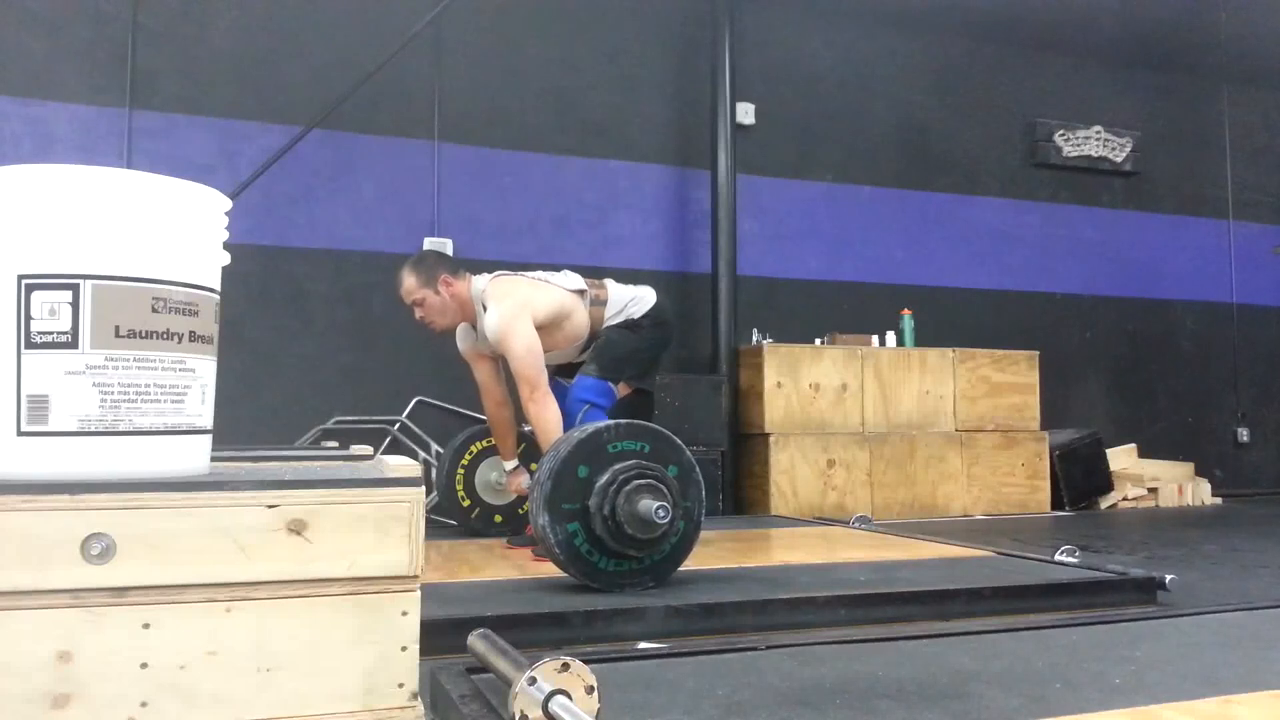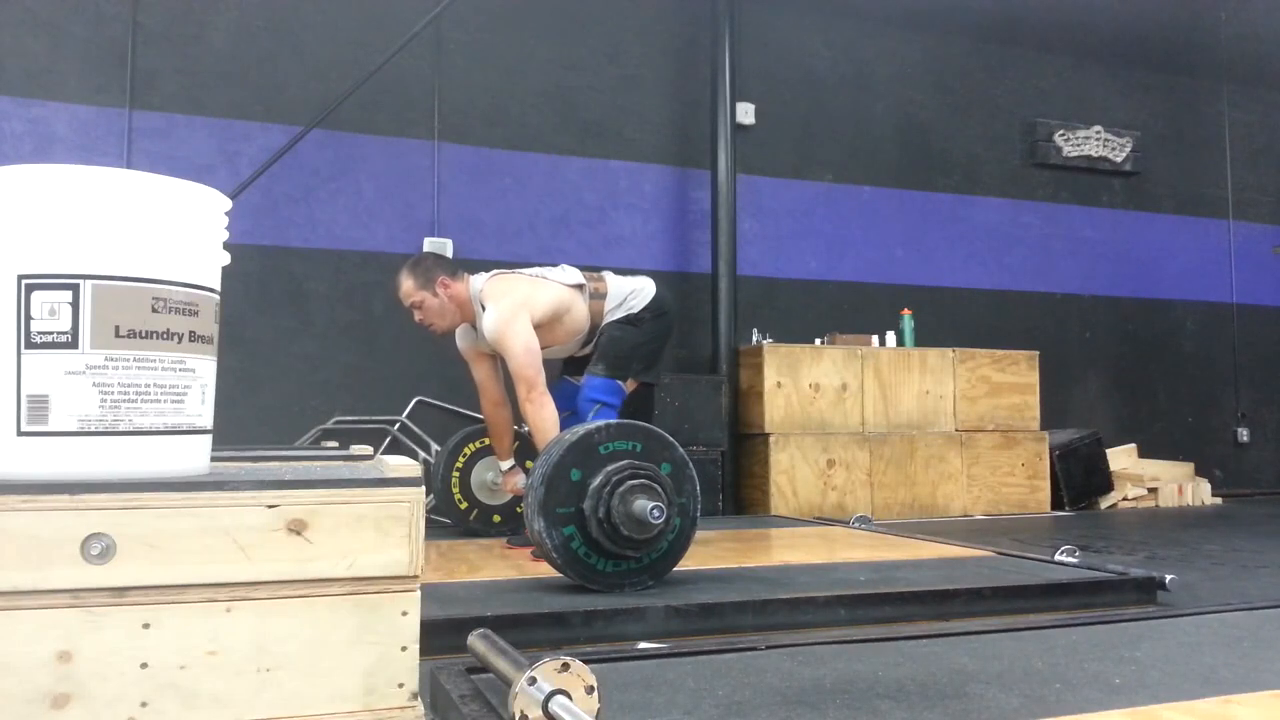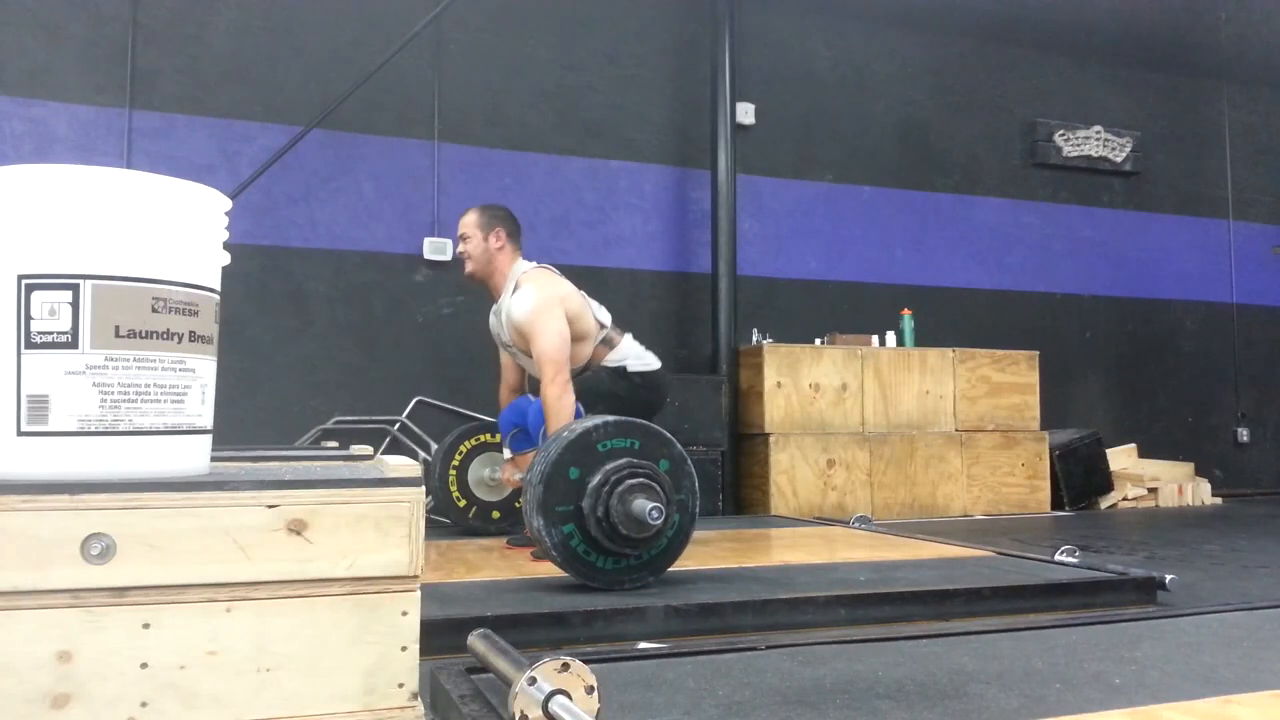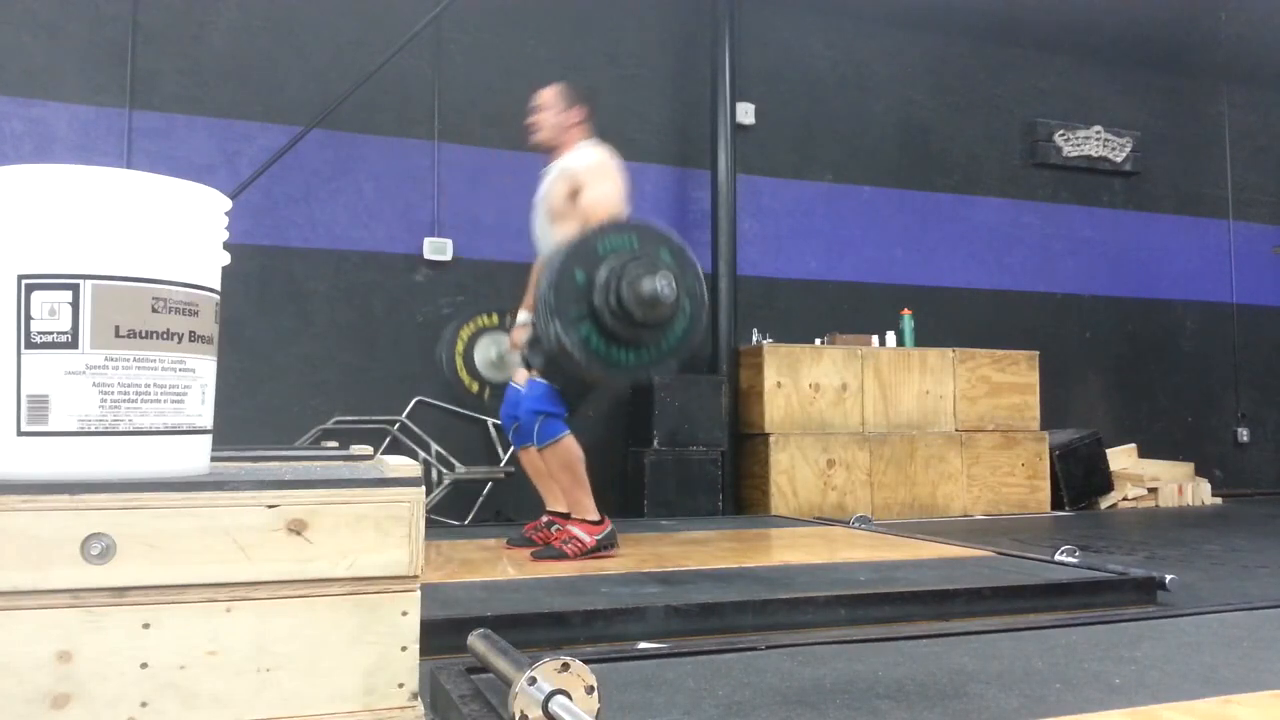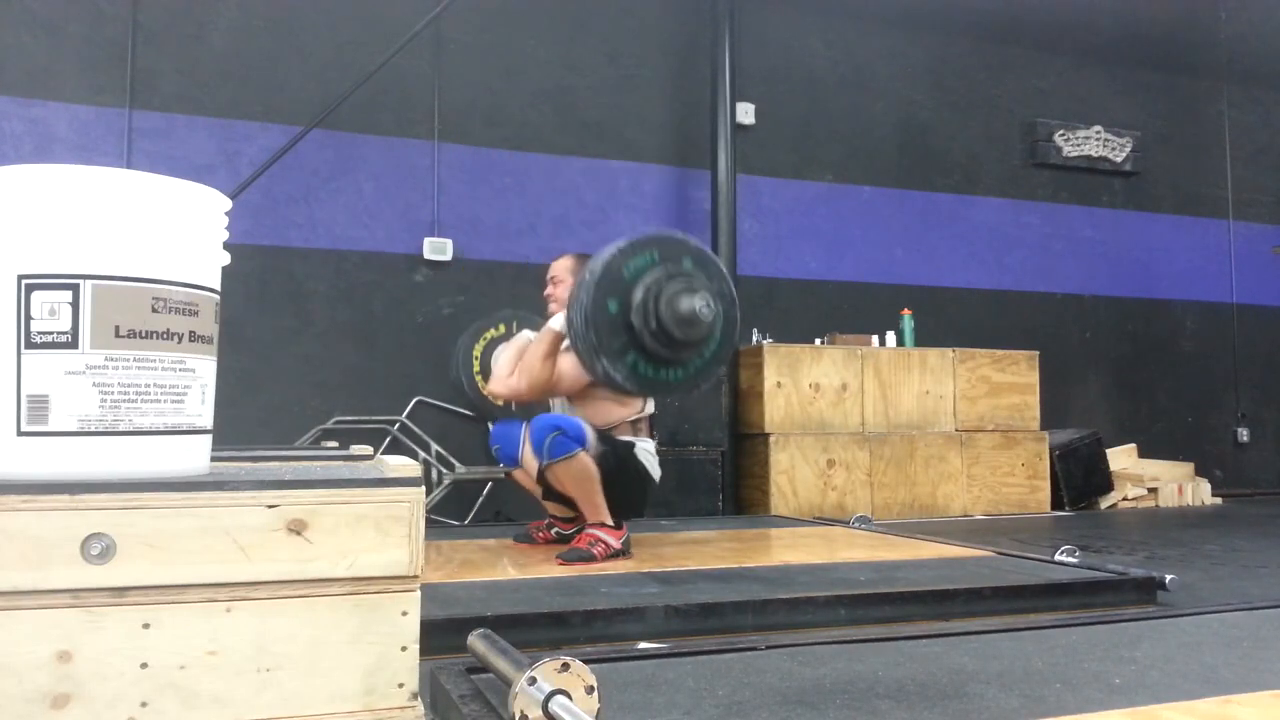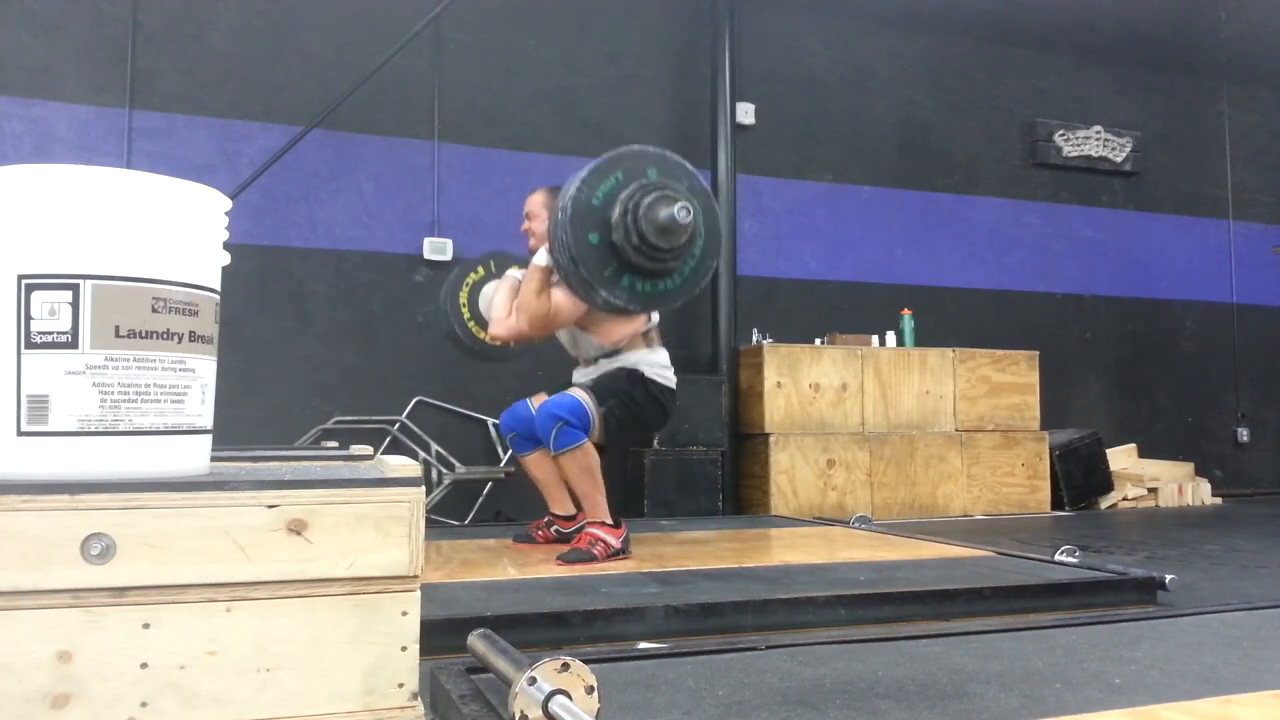
dt=0.7s
person 1, frame 1
left shoulder: (503, 314)
right shoulder: (469, 334)
left elbow: (536, 397)
right elbow: (495, 402)
right wrist: (512, 467)
left hip: (640, 319)
right hip: (603, 330)
left knee: (585, 402)
right knee: (558, 407)
person 1, frame 2
left shoulder: (501, 313)
right shoulder: (469, 332)
left elbow: (534, 397)
right elbow: (493, 401)
right wrist: (508, 466)
left hip: (641, 312)
right hip: (602, 323)
left knee: (595, 401)
right knee: (563, 408)
person 1, frame 3
left shoulder: (533, 296)
right shoulder: (501, 311)
left elbow: (556, 383)
right elbow: (511, 387)
right wrist: (511, 457)
left hip: (635, 377)
right hip: (601, 375)
left knee: (549, 417)
right knee: (514, 419)
person 1, frame 4
left shoulder: (590, 161)
right shoulder: (557, 173)
left elbow: (604, 231)
right wrist: (525, 318)
left knee: (538, 411)
right knee: (519, 412)
left ankle: (592, 526)
right ankle: (560, 517)
person 1, frame 5
right shoulder: (562, 343)
left elbow: (529, 389)
right elbow: (498, 387)
left wrist: (555, 324)
right wrist: (522, 340)
left hip: (627, 471)
right hip: (591, 460)
left knee: (550, 428)
right knee: (504, 432)
left ankle: (607, 530)
right ankle: (567, 521)
person 1, frame 6
right shoulder: (556, 275)
left elbow: (533, 325)
right elbow: (500, 329)
left wrist: (542, 259)
right wrist: (512, 276)
left hip: (643, 383)
right hip: (605, 382)
left knee: (554, 415)
right knee: (515, 422)
left ankle: (606, 530)
right ankle: (566, 519)
